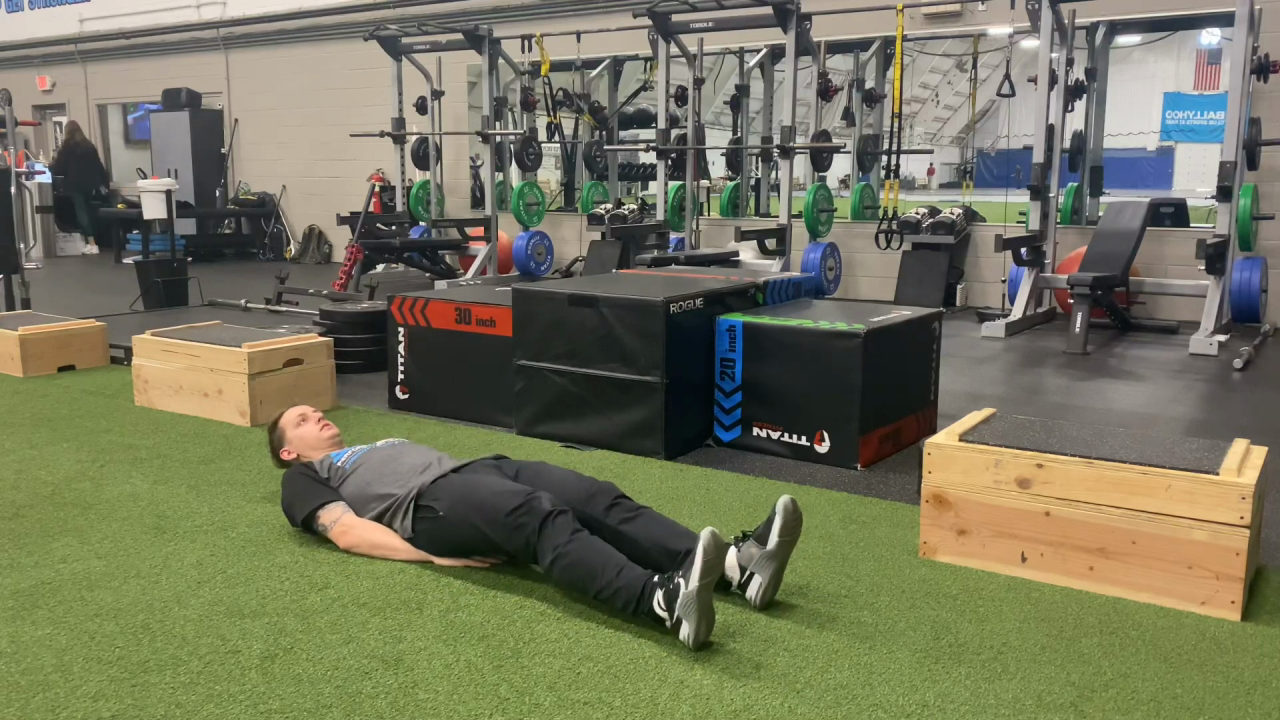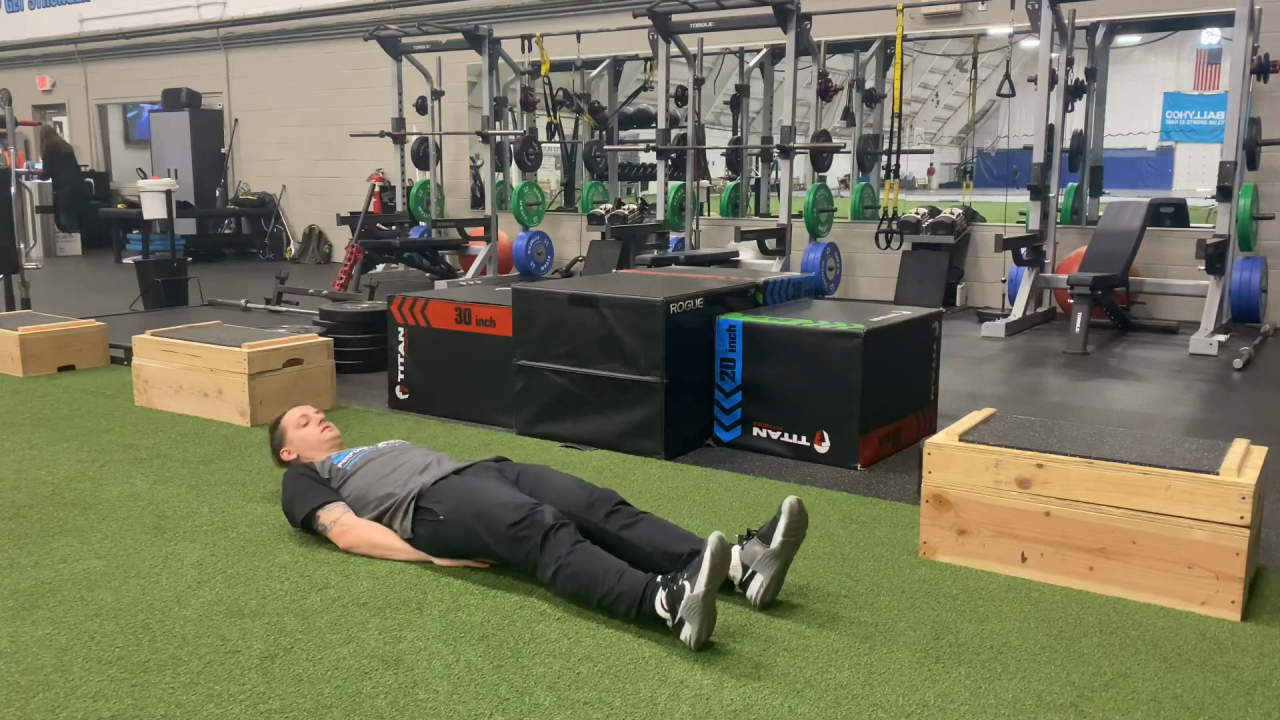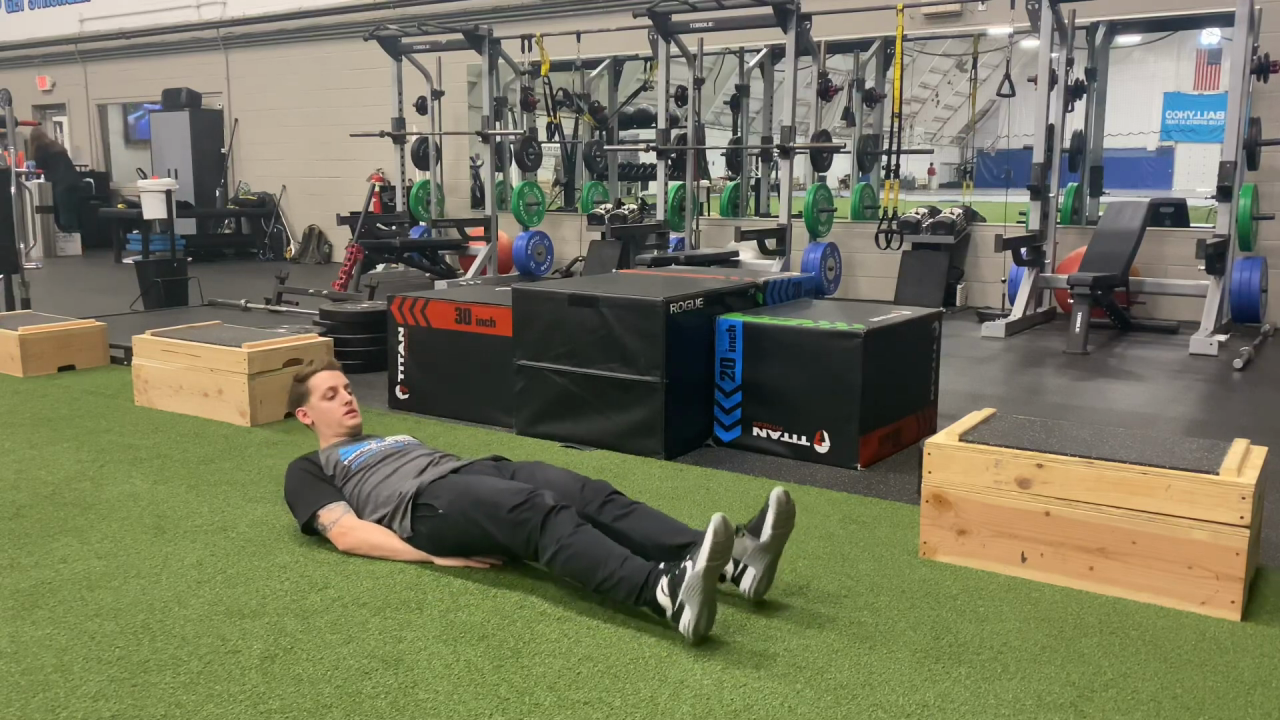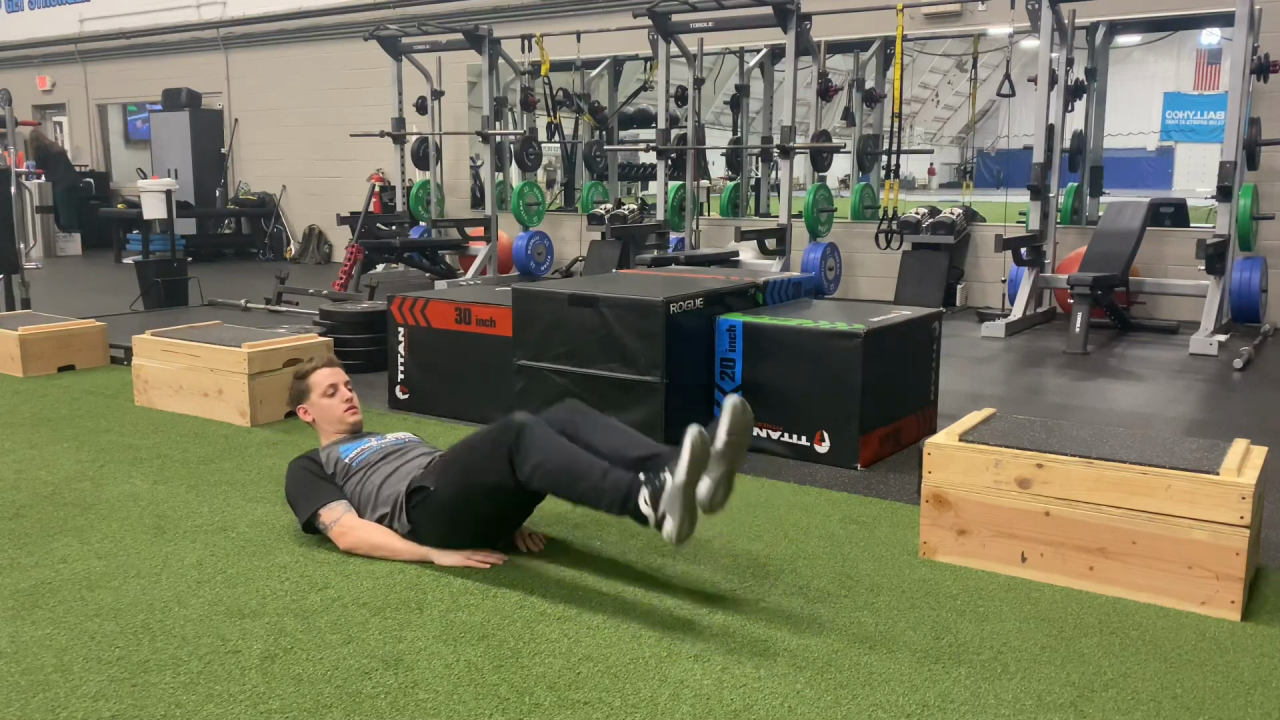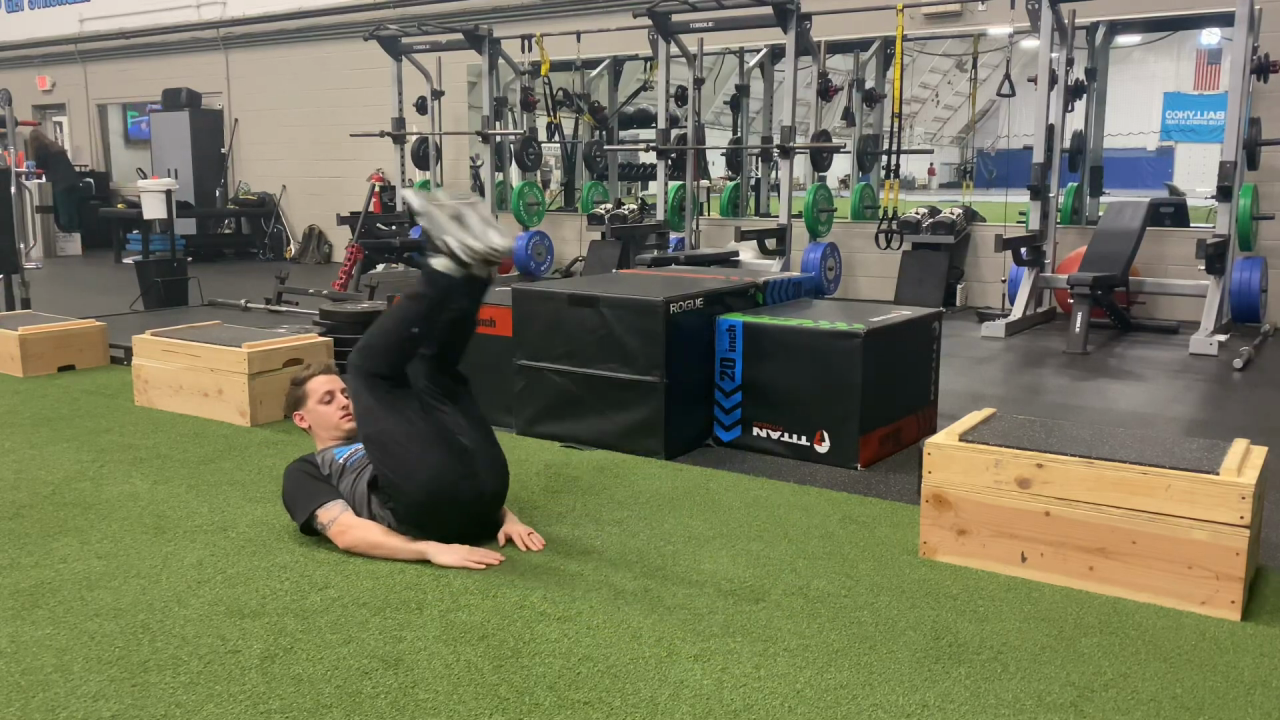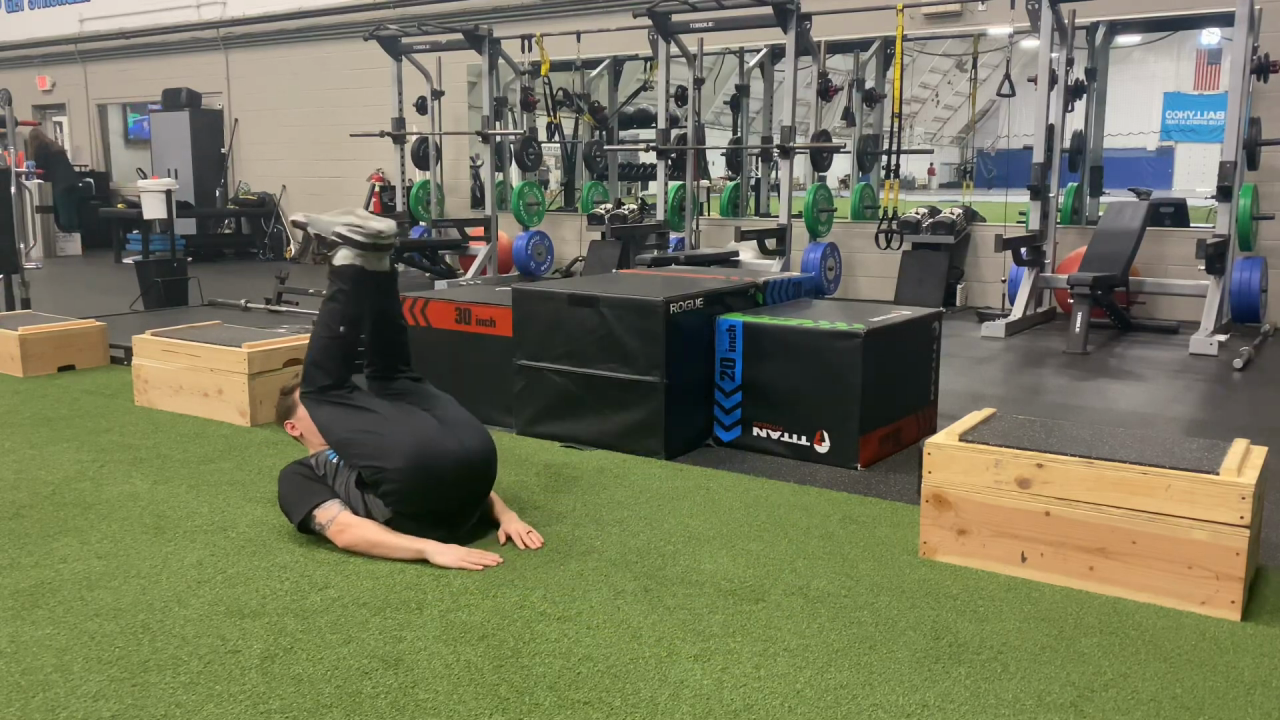
dt=0.5s
person 1, frame 1
left shoulder: (381, 446)
right shoulder: (306, 479)
right elbow: (348, 533)
right wrist: (432, 555)
right hip: (430, 503)
left knee: (600, 502)
right knee: (542, 518)
left ankle: (736, 564)
right ankle: (664, 599)
person 1, frame 2
left shoulder: (384, 446)
right shoulder: (306, 478)
right elbow: (347, 532)
right wrist: (431, 553)
right hip: (430, 503)
left knee: (599, 507)
right knee: (541, 531)
left ankle: (739, 563)
right ankle: (666, 601)
person 1, frame 3
left shoulder: (392, 441)
right shoulder: (309, 471)
right elbow: (346, 533)
right wrist: (435, 553)
right hip: (428, 504)
left knee: (592, 498)
right knee: (540, 514)
left ankle: (732, 559)
right ankle: (667, 592)
person 1, frame 4
left shoulder: (393, 436)
right shoulder: (311, 468)
right elbow: (348, 533)
left wrist: (509, 518)
right wrist: (434, 553)
left hip: (476, 509)
right hip: (428, 515)
left knee: (567, 418)
right knee: (519, 434)
left ankle: (681, 478)
right ankle: (653, 503)
person 1, frame 5
left shoulder: (378, 447)
right shoulder: (306, 471)
right elbow: (344, 532)
left wrist: (505, 515)
right wrist: (431, 550)
left hip: (479, 497)
right hip: (427, 507)
left knee: (431, 361)
right knee: (370, 365)
left ankle: (472, 266)
right ankle: (453, 261)
person 1, frame 6
right shoulder: (301, 475)
right elbow: (343, 531)
left wrist: (504, 513)
right wrist: (430, 549)
right hip: (417, 491)
left knee: (389, 378)
right knee: (321, 388)
left ankle: (370, 256)
right ankle: (353, 257)
